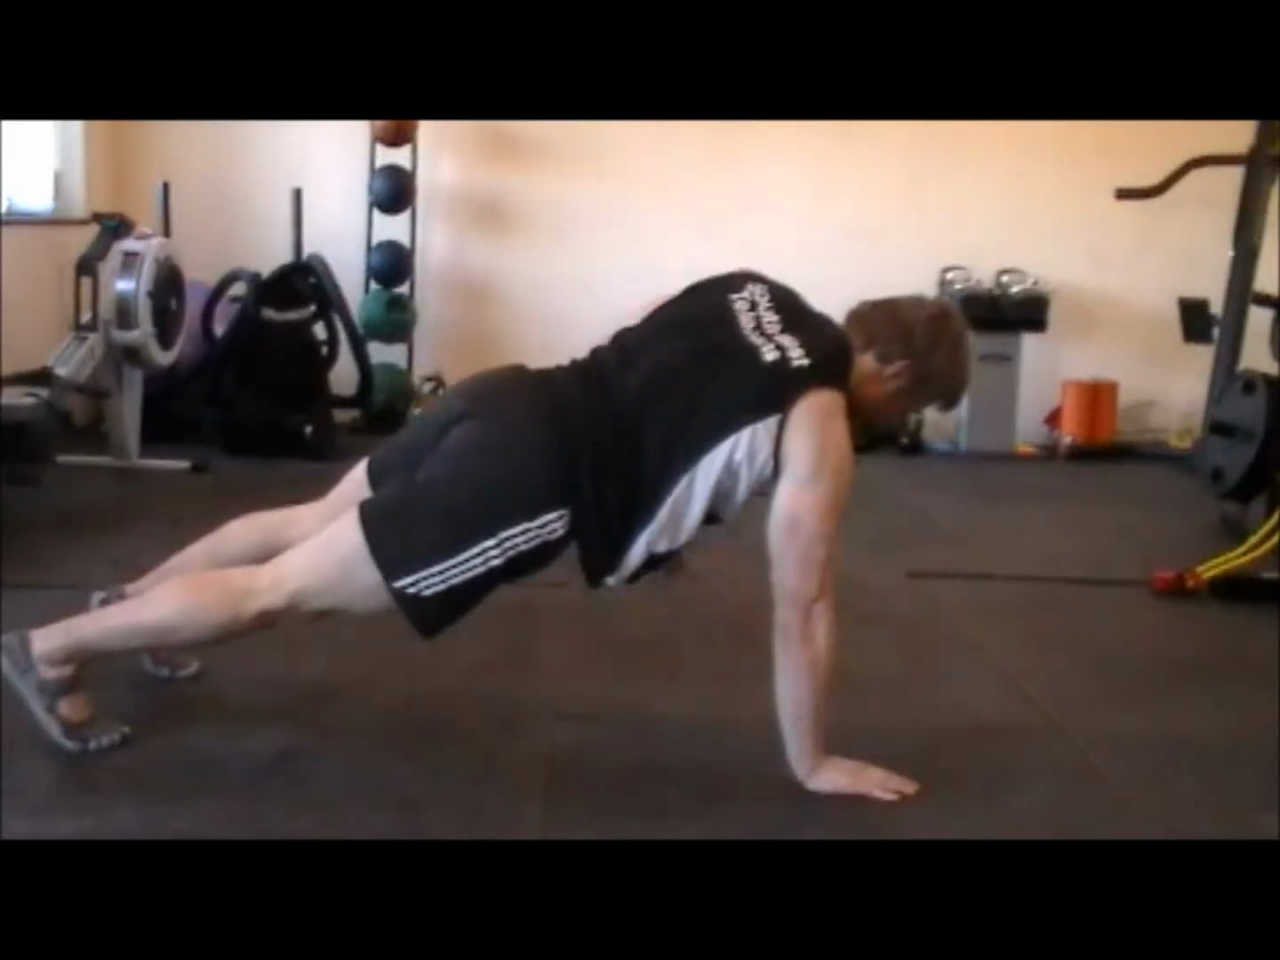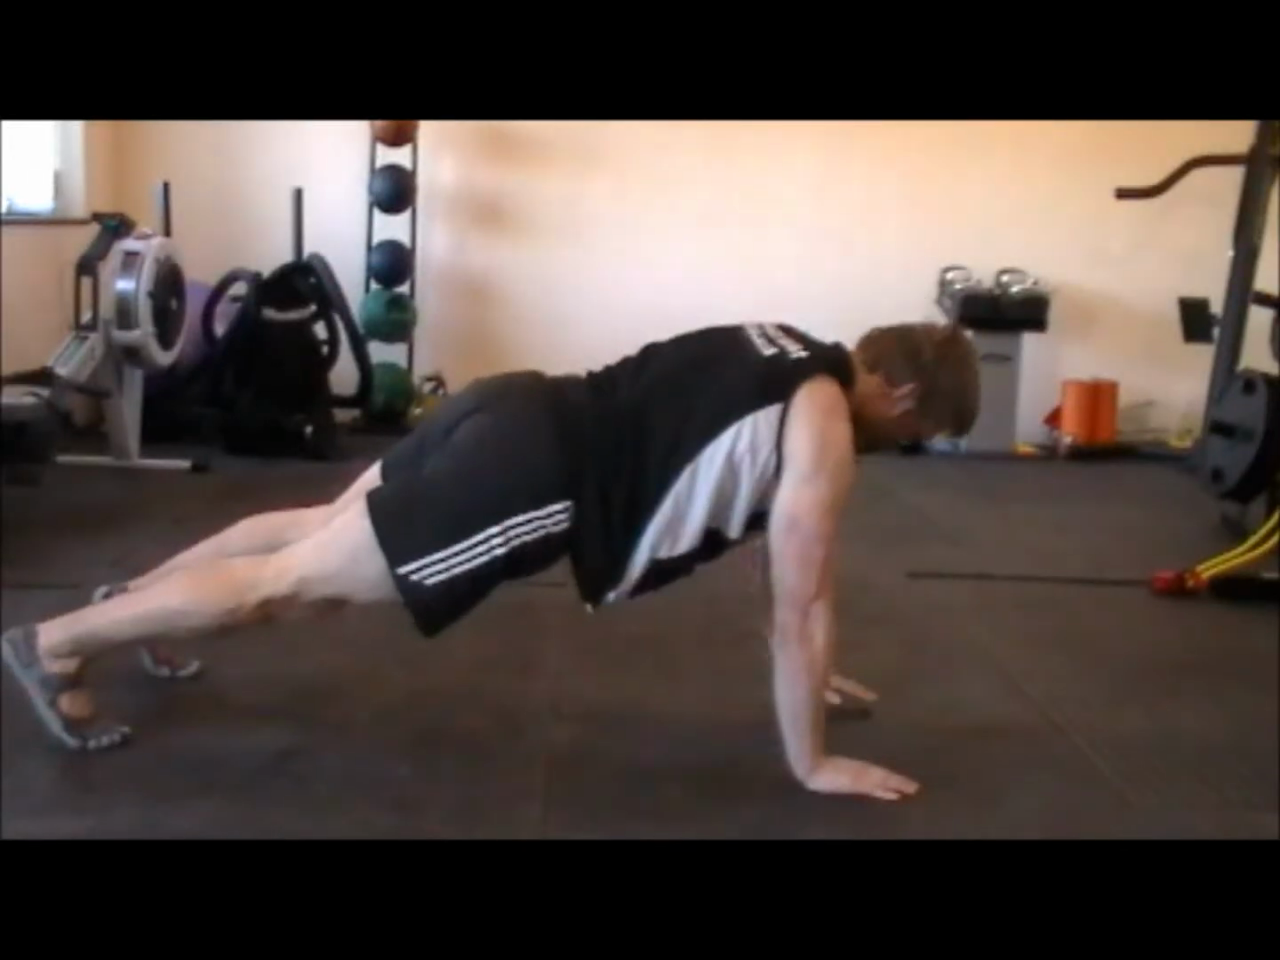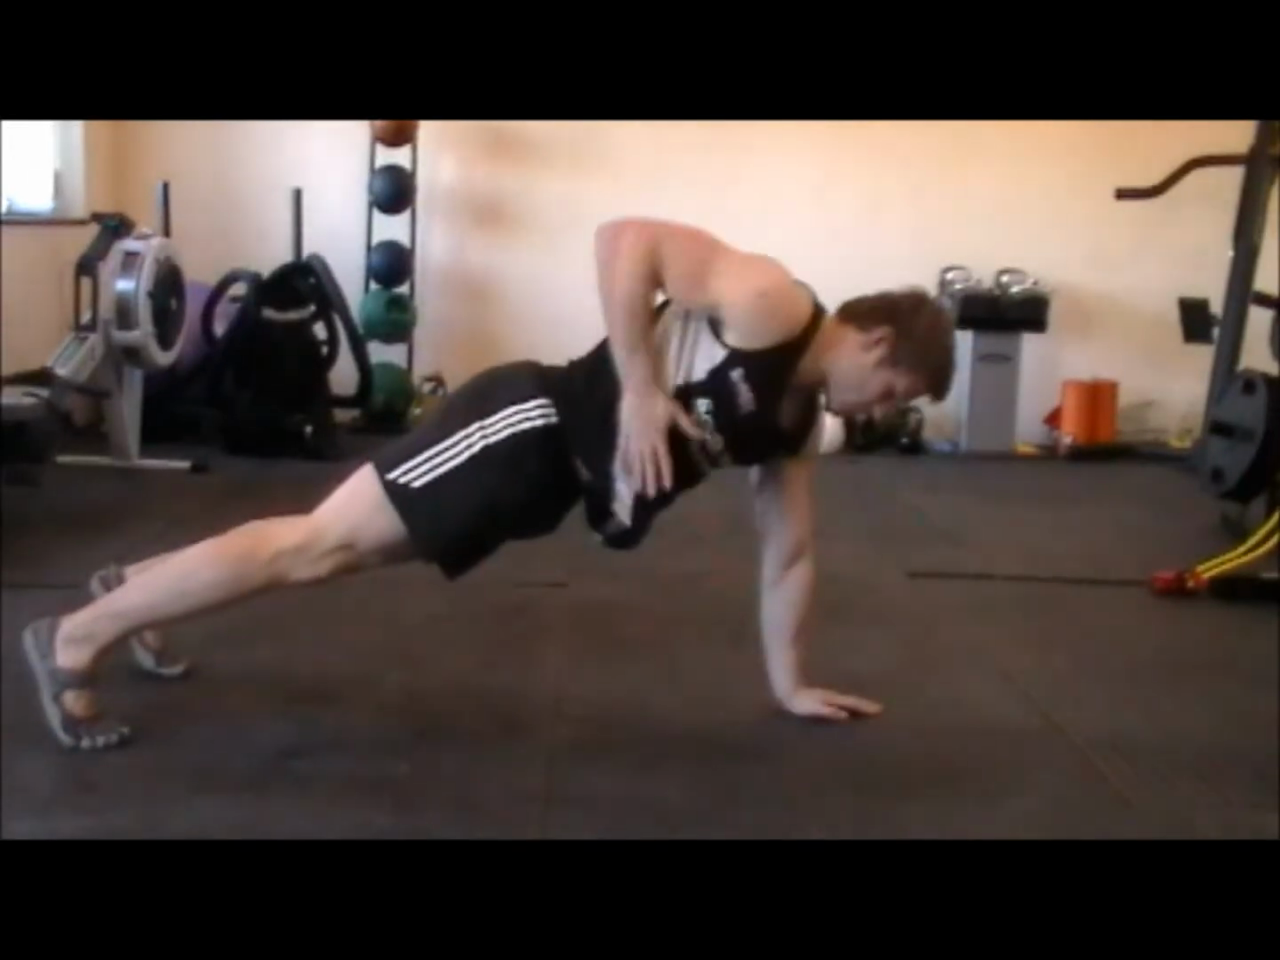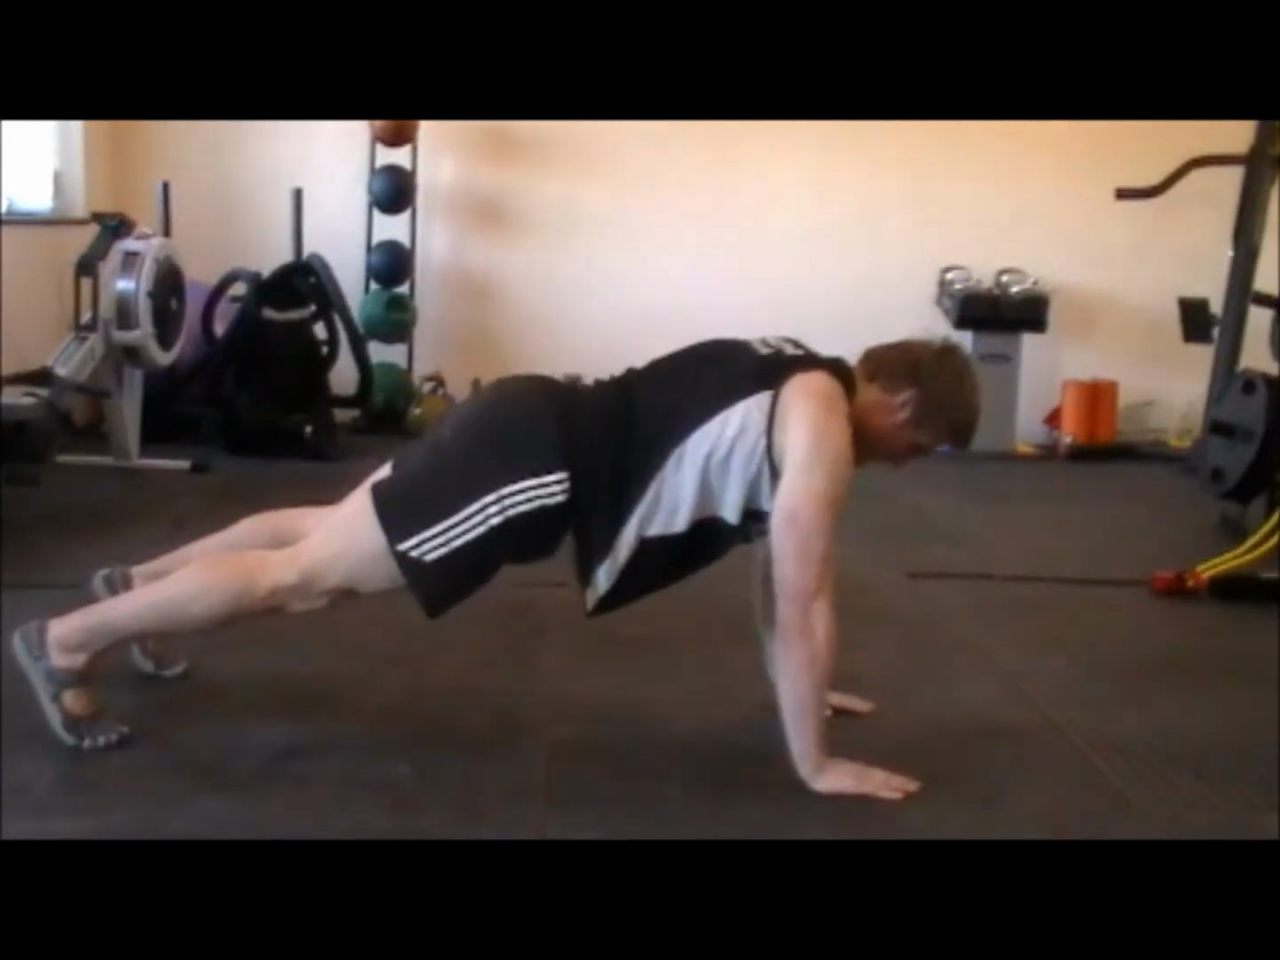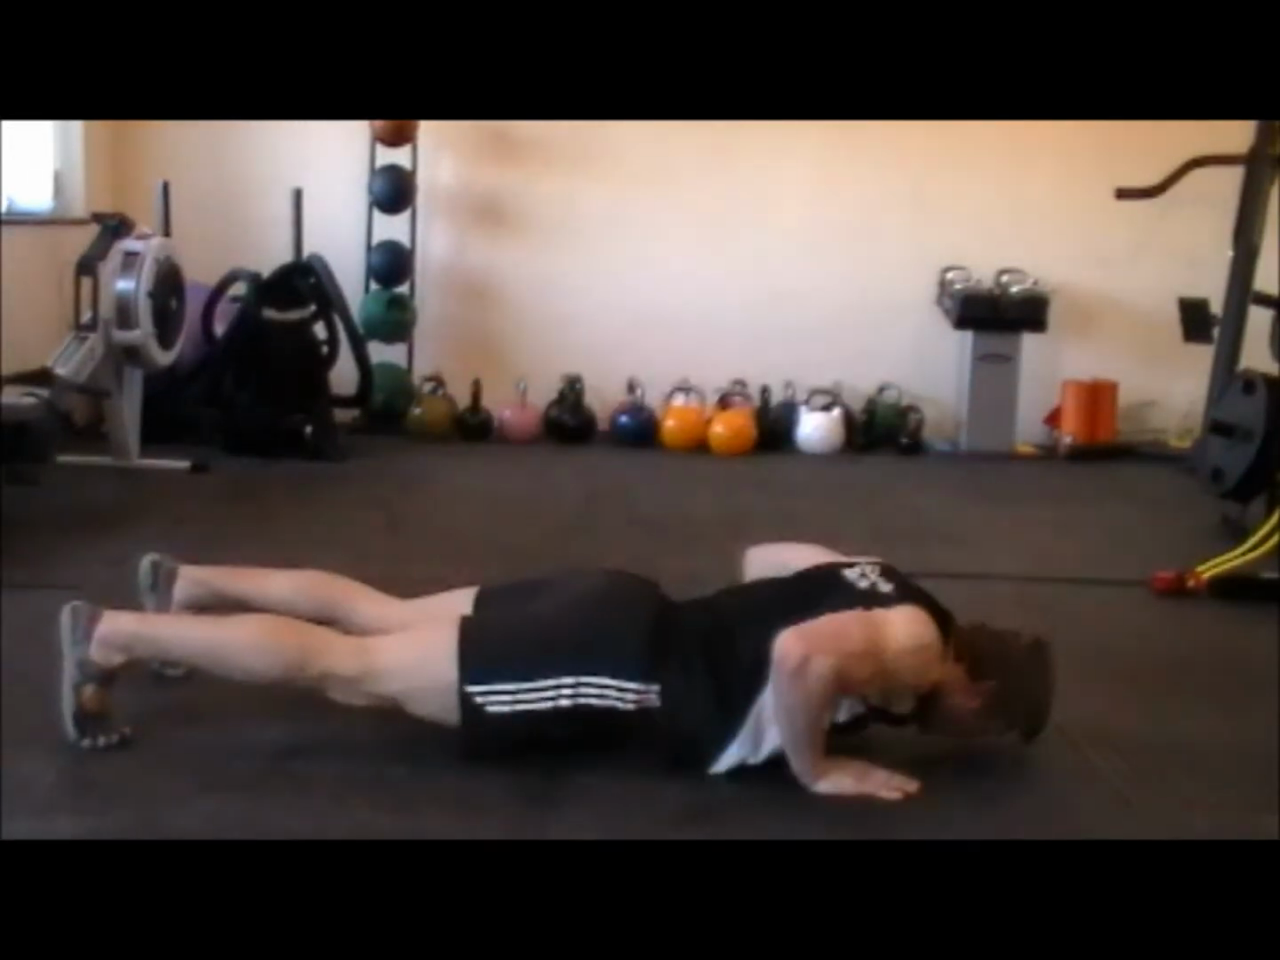
dt=1s
person 1, frame 1
left shoulder: (759, 291)
right shoulder: (820, 424)
right elbow: (802, 608)
left wrist: (651, 514)
right wrist: (813, 764)
left hip: (501, 404)
right hip: (522, 480)
left knee: (310, 524)
right knee: (284, 591)
left ankle: (126, 599)
person 1, frame 2
left shoulder: (789, 359)
right shoulder: (826, 428)
left elbow: (736, 475)
right elbow: (801, 605)
left wrist: (807, 669)
right wrist: (812, 761)
left hip: (513, 412)
right hip: (530, 477)
left knee: (319, 525)
right knee: (291, 582)
left ankle: (132, 594)
person 1, frame 3
left shoulder: (799, 414)
right shoulder: (770, 302)
left elbow: (787, 550)
right elbow: (622, 242)
left wrist: (789, 683)
right wrist: (641, 391)
left hip: (553, 478)
right hip: (523, 427)
left knee: (334, 554)
right knee: (311, 547)
left ankle: (130, 588)
right ankle: (72, 640)
person 1, frame 4
left shoulder: (802, 393)
right shoulder: (824, 422)
left elbow: (775, 562)
right elbow: (803, 599)
left wrist: (800, 689)
right wrist: (816, 763)
left hip: (536, 430)
right hip: (535, 465)
left knee: (323, 532)
right knee: (305, 576)
left ankle: (134, 582)
right ankle: (64, 645)
person 1, frame 5
left shoulder: (879, 589)
right shoulder: (914, 644)
left elbow: (758, 556)
right elbow: (799, 654)
right wrist: (818, 766)
left hip: (620, 617)
right hip: (619, 665)
left knee: (380, 616)
right knee: (354, 670)
left ankle: (185, 581)
right ankle: (109, 636)
